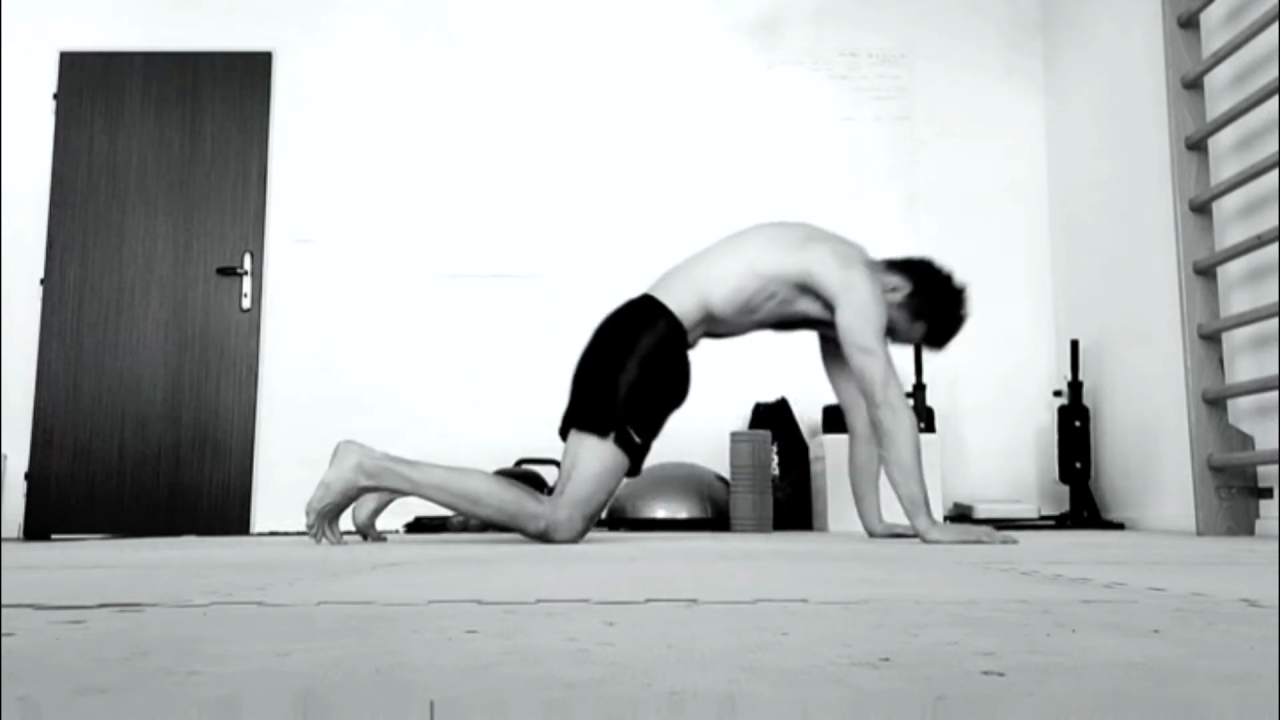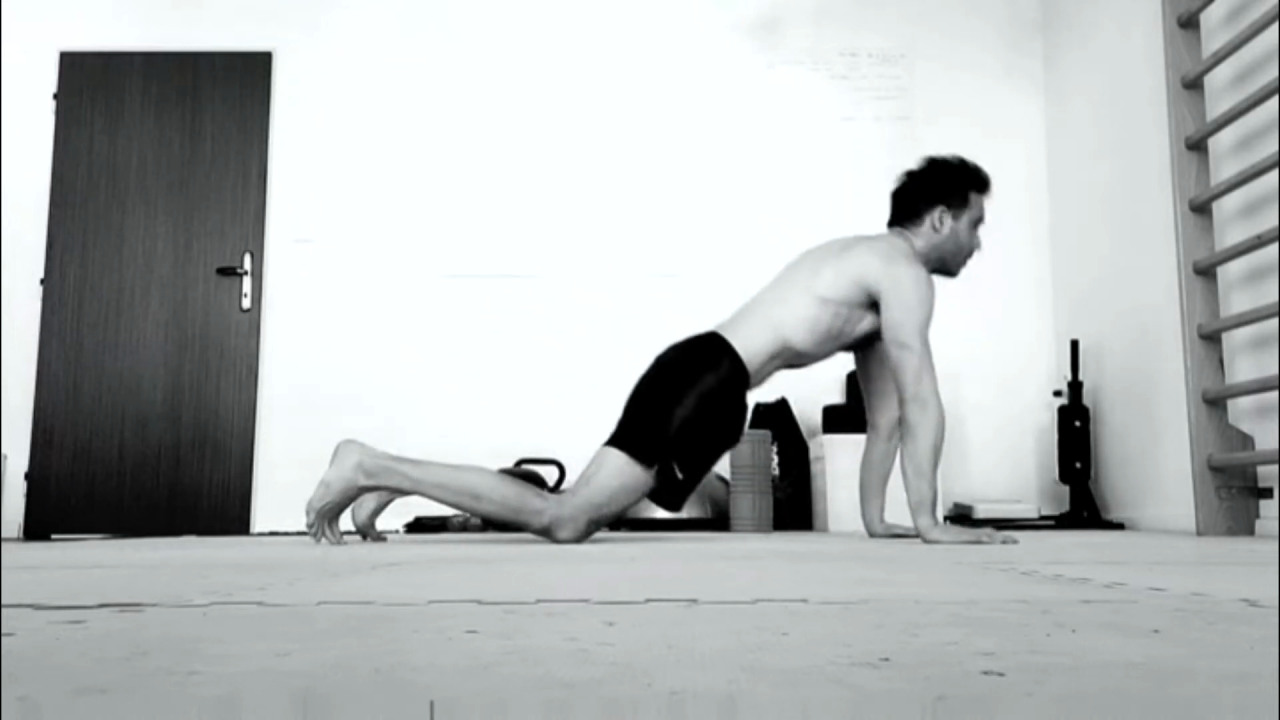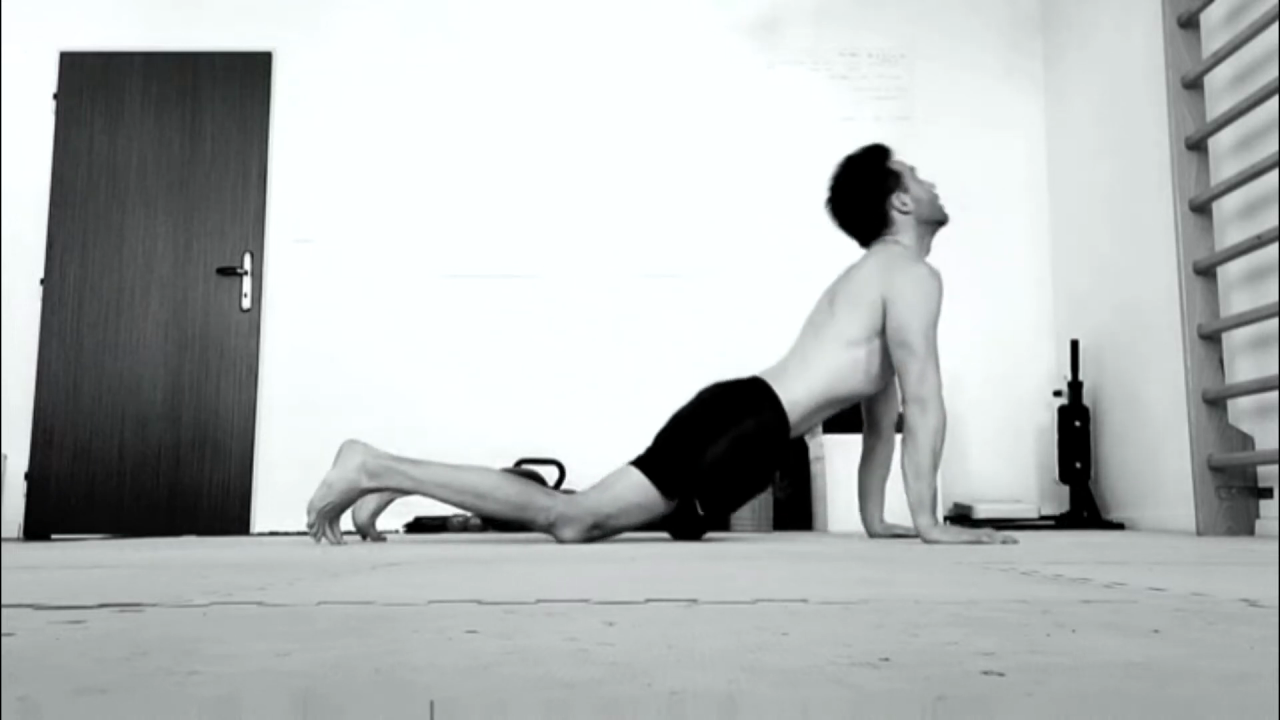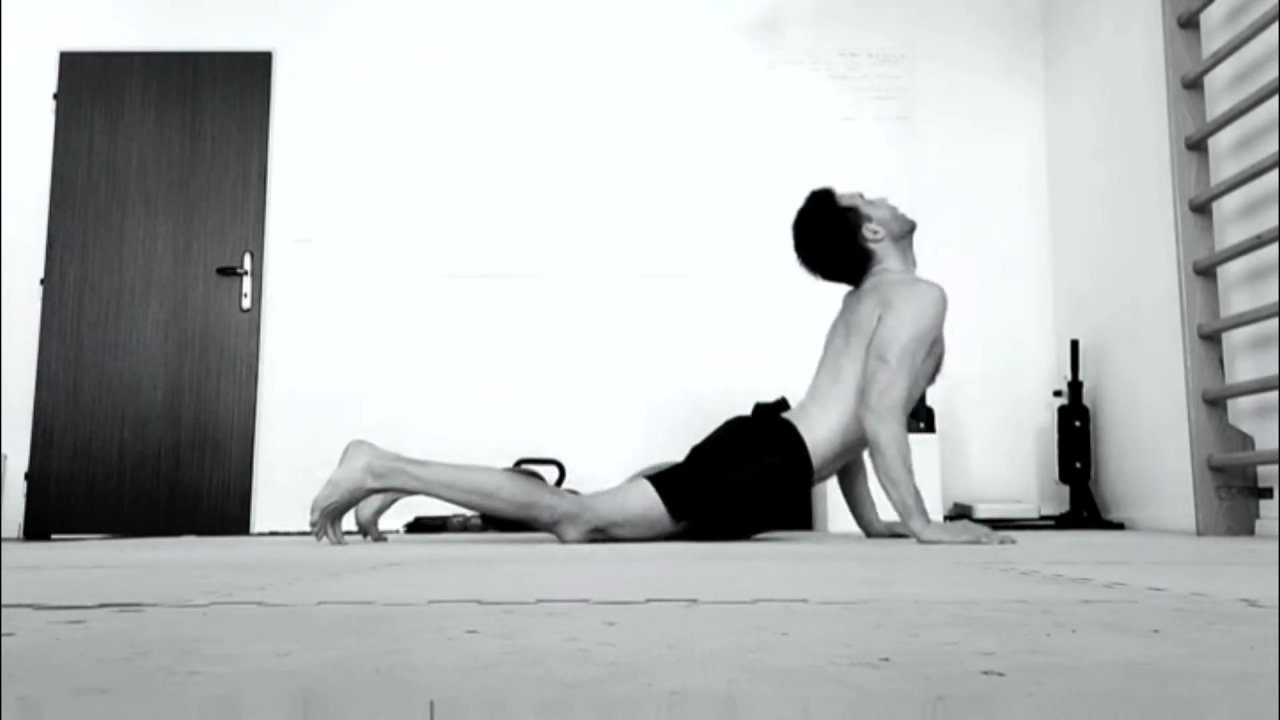
dt=0.4s
person 1, frame 1
left shoulder: (833, 292)
right shoulder: (853, 279)
left elbow: (859, 413)
right elbow: (889, 407)
left wrist: (874, 522)
right wrist: (924, 522)
left hip: (647, 343)
right hip: (646, 341)
left knee: (564, 511)
right knee: (559, 522)
left ankle: (384, 476)
right ankle: (371, 470)
person 1, frame 2
left shoulder: (874, 265)
right shoulder: (904, 271)
left elbow: (883, 412)
right elbow: (921, 404)
left wrist: (875, 519)
right wrist: (928, 523)
left hip: (703, 377)
right hip: (708, 381)
left knee: (566, 511)
right knee: (565, 520)
left ankle: (382, 474)
right ankle: (372, 468)
person 1, frame 3
left shoulder: (873, 272)
right shoulder: (913, 275)
left elbow: (878, 404)
right elbow: (923, 403)
left wrist: (875, 519)
right wrist: (928, 522)
left hip: (740, 415)
right hip: (749, 426)
left knee: (569, 510)
right knee: (570, 519)
left ankle: (388, 474)
right ankle: (378, 469)
person 1, frame 4
left shoulder: (863, 301)
right shoulder: (919, 297)
left elbow: (846, 418)
right elbow: (881, 414)
left wrist: (870, 520)
right wrist: (919, 522)
left hip: (760, 448)
right hip: (766, 464)
left knee: (576, 510)
right knee: (575, 518)
left ankle: (389, 475)
right ankle: (382, 471)
